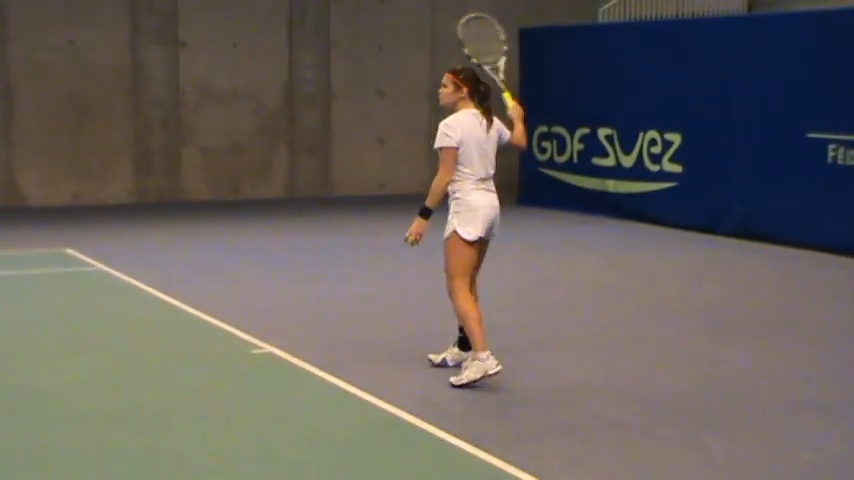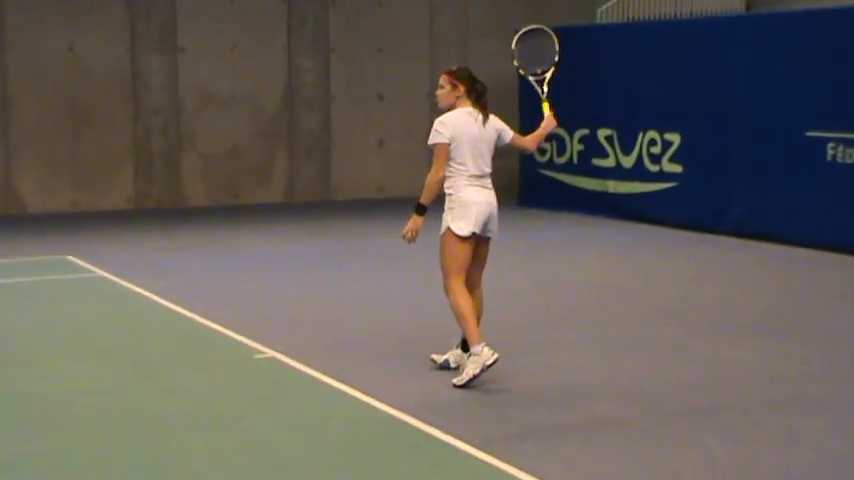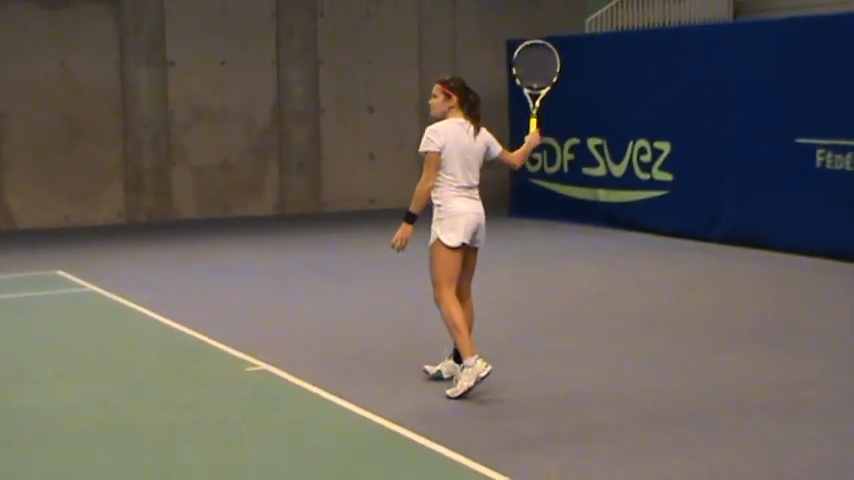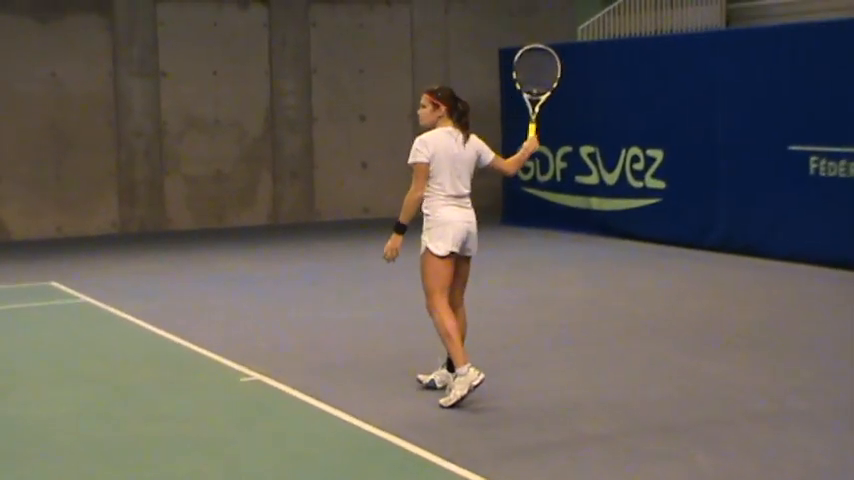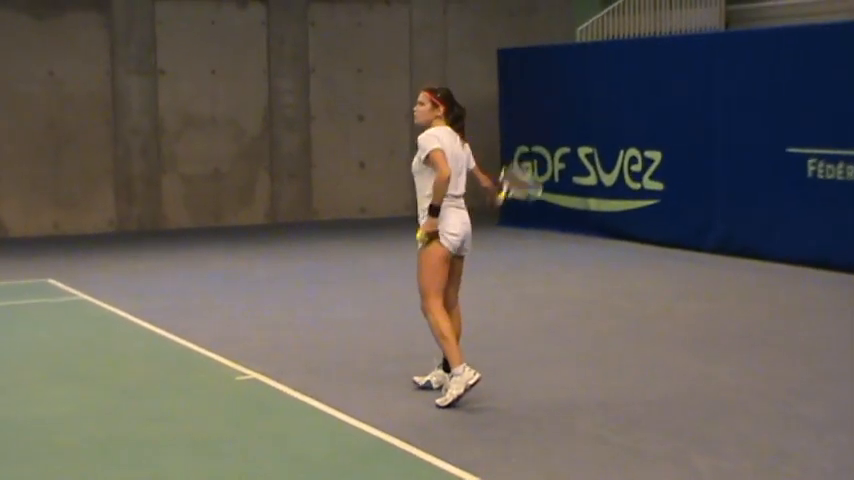
dt=0.4s
person 1, frame 1
left shoulder: (450, 125)
right shoulder: (491, 121)
left elbow: (444, 178)
right elbow: (521, 141)
left wrist: (423, 217)
right wrist: (517, 117)
left hip: (467, 207)
right hip: (490, 205)
left knee: (458, 287)
right knee: (467, 284)
left ankle: (483, 357)
right ankle: (463, 348)
person 1, frame 2
left shoulder: (445, 122)
right shoulder: (490, 121)
left elbow: (438, 174)
right elbow: (529, 144)
left wrist: (418, 213)
right wrist: (546, 127)
left hip: (463, 203)
right hip: (487, 202)
left knee: (454, 283)
right knee: (472, 283)
left ankle: (479, 350)
right ankle: (465, 350)
person 1, frame 3
left shoulder: (437, 131)
right shoulder: (480, 133)
left elbow: (428, 182)
right elbow: (515, 161)
left wrist: (408, 221)
right wrist: (531, 143)
left hip: (451, 214)
right hip: (475, 213)
left knee: (444, 294)
right knee: (462, 294)
left ankle: (472, 362)
right ankle: (457, 361)
person 1, frame 4
left shoulder: (425, 141)
right shoulder: (471, 141)
left elbow: (416, 193)
right elbow: (508, 167)
left wrist: (398, 232)
right wrist: (527, 149)
left hip: (441, 223)
right hip: (467, 221)
left knee: (437, 303)
right knee: (455, 303)
left ankle: (465, 371)
right ankle: (450, 370)
person 1, frame 5
left shoulder: (431, 137)
right shoulder: (457, 140)
left elbow: (444, 173)
right elbow: (482, 181)
left wrist: (431, 216)
right wrist: (494, 196)
left hip: (441, 226)
right hip: (458, 224)
left knee: (432, 303)
right knee: (449, 303)
left ankle: (461, 371)
right ankle: (446, 370)
